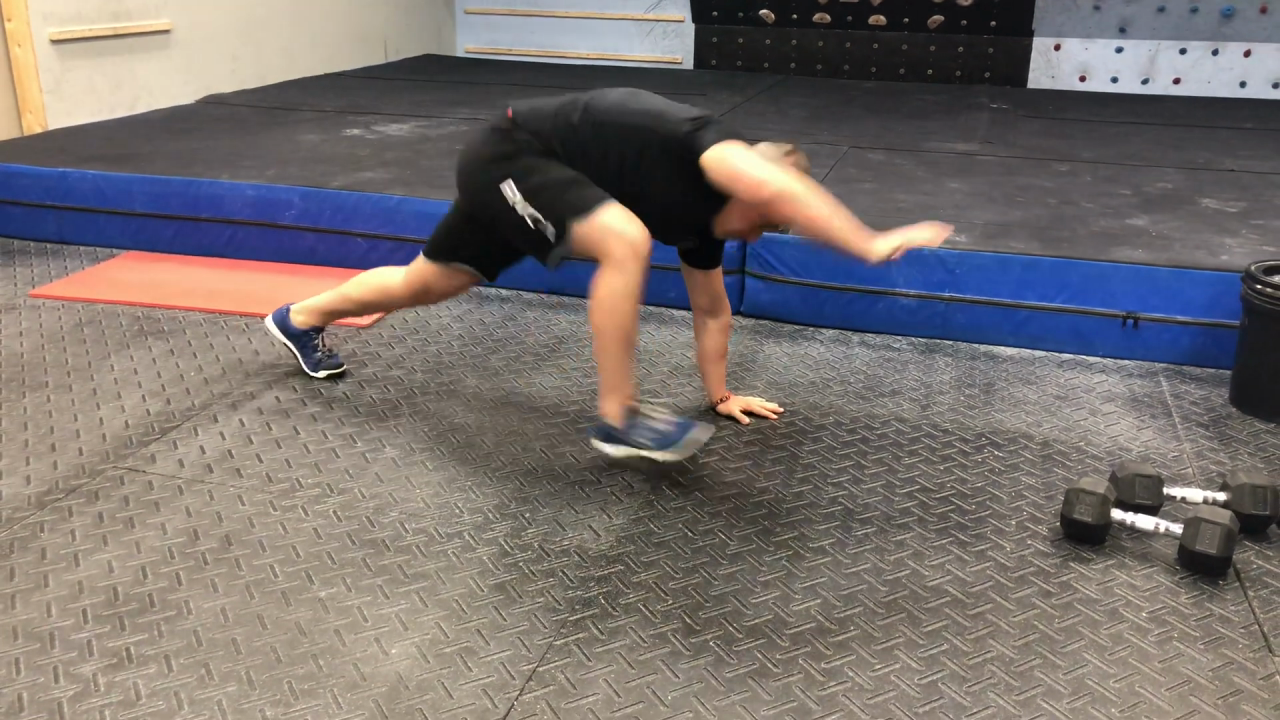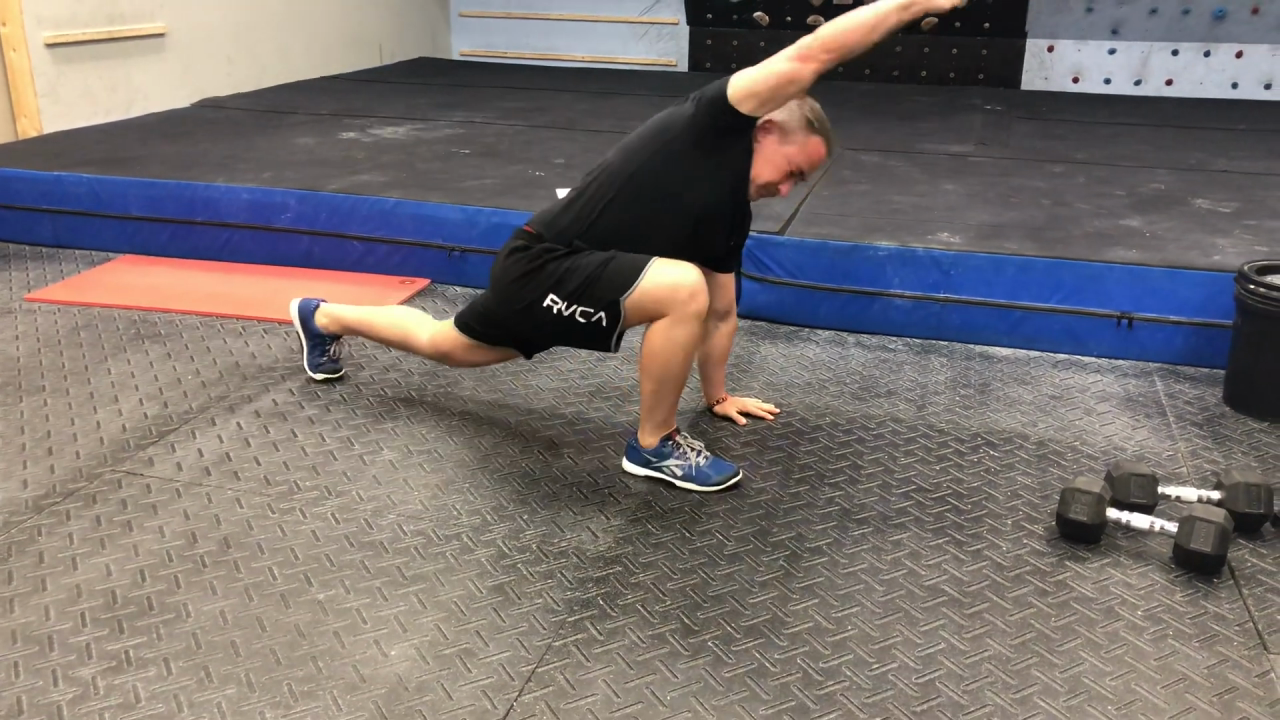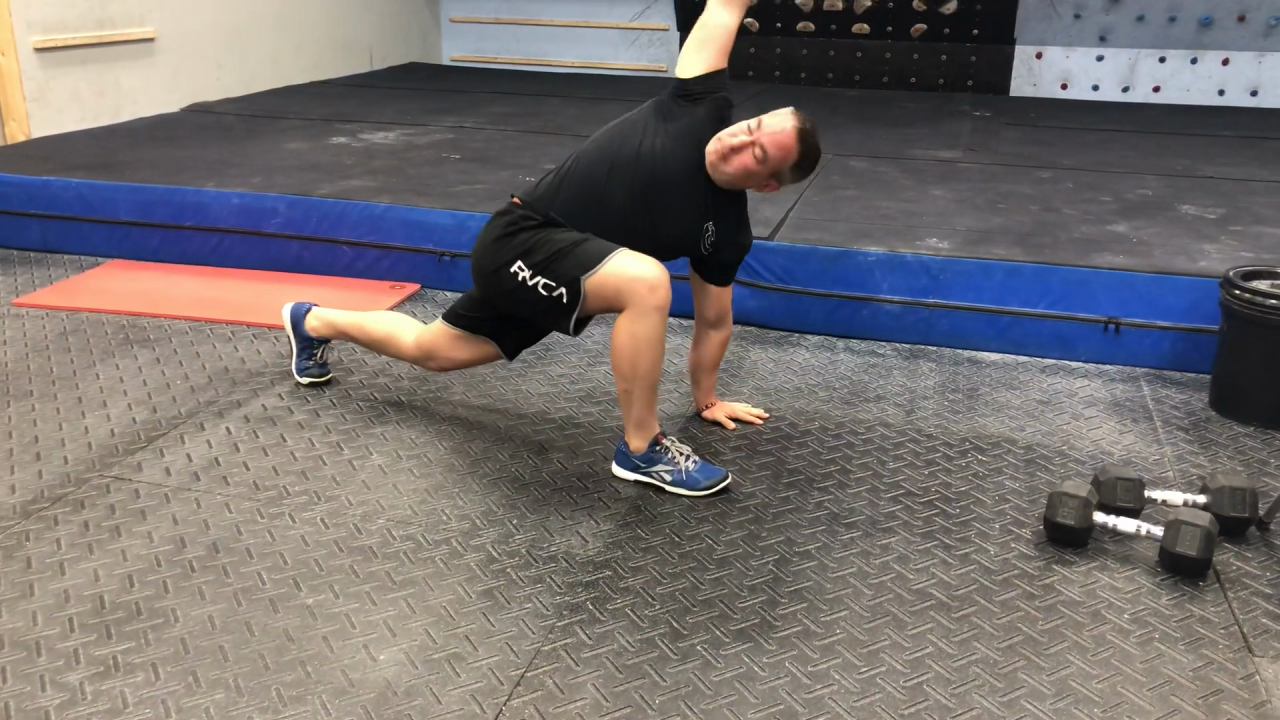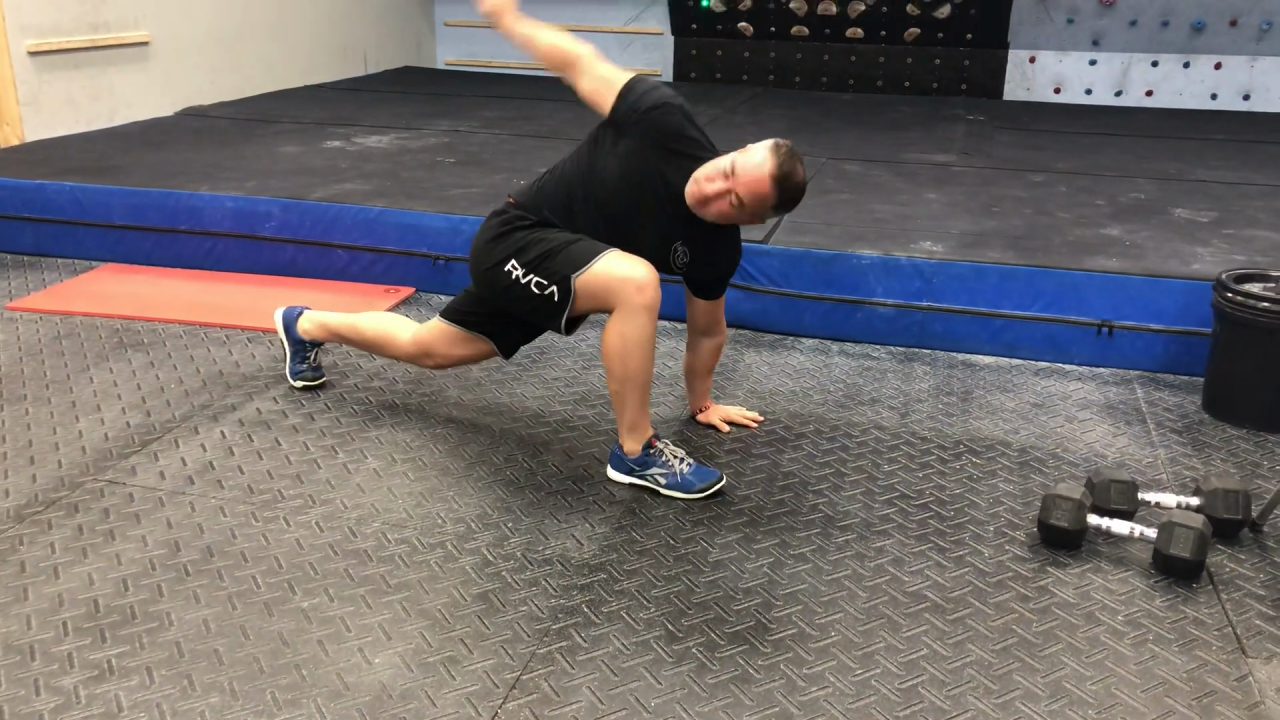
dt=0.5s
person 1, frame 1
left shoulder: (701, 211)
right shoulder: (708, 147)
left elbow: (711, 308)
right elbow: (771, 185)
left wrist: (719, 392)
right wrist: (872, 244)
left hip: (526, 164)
right hip: (509, 153)
left knee: (430, 280)
right knee: (626, 242)
left ankle: (300, 320)
right ankle: (618, 418)
person 1, frame 2
left shoulder: (734, 213)
right shoulder: (712, 126)
left elbow: (727, 312)
right elbow: (811, 55)
left wrist: (717, 391)
left hip: (558, 274)
right hip: (542, 267)
left knee: (448, 344)
right knee: (682, 291)
left ankle: (322, 318)
right ankle: (652, 447)
person 1, frame 3
left shoulder: (727, 229)
right shoulder: (699, 108)
left elbow: (713, 320)
left wrist: (706, 398)
left hip: (544, 269)
right hip: (518, 239)
left knee: (429, 350)
right knee: (647, 283)
left ankle: (312, 322)
right ankle: (641, 449)
person 1, frame 4
left shoulder: (715, 248)
right shoulder: (665, 124)
left elbow: (707, 330)
right elbow: (577, 61)
left wrist: (702, 400)
left hip: (542, 267)
right hip: (511, 242)
left knee: (424, 349)
right knee: (638, 286)
left ankle: (306, 329)
right ankle: (637, 453)
